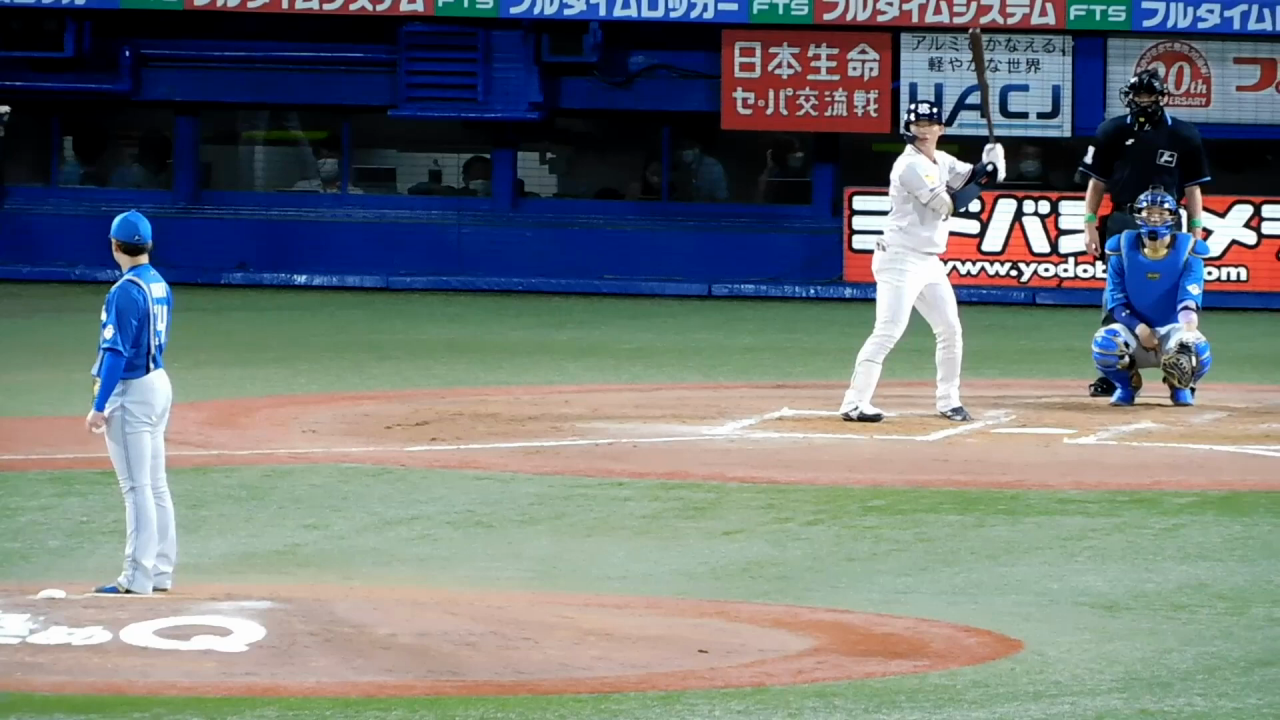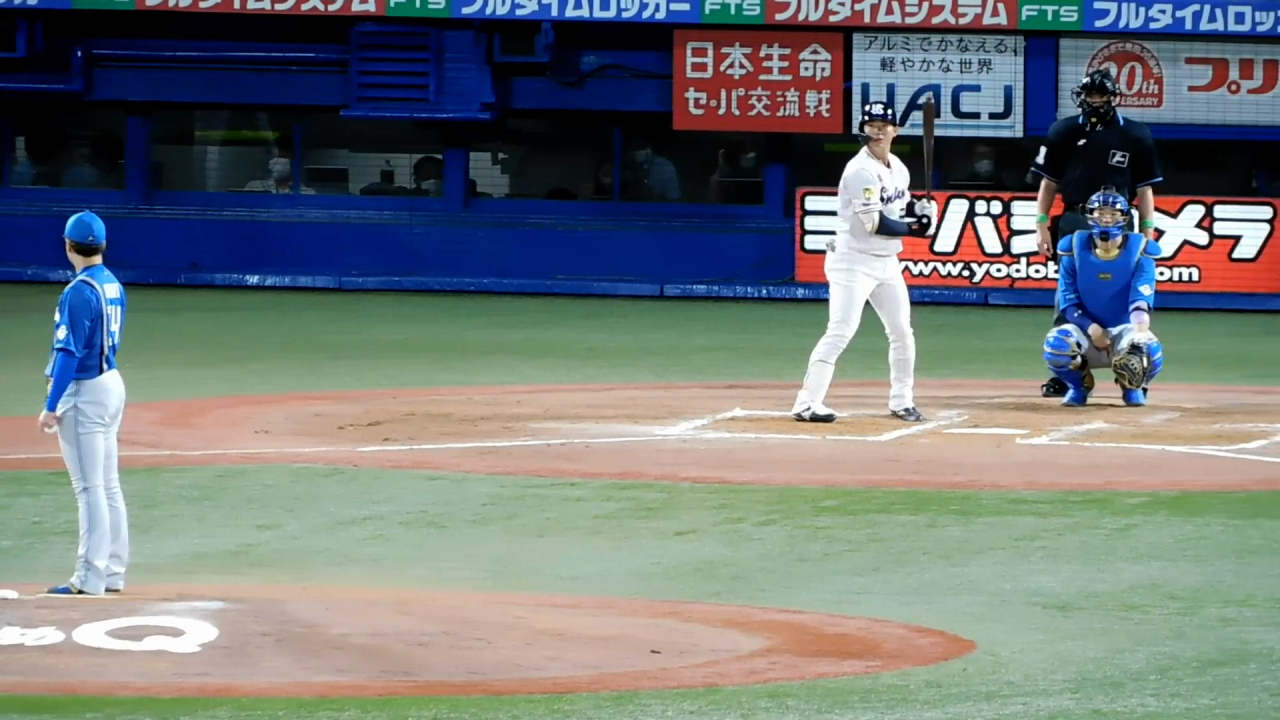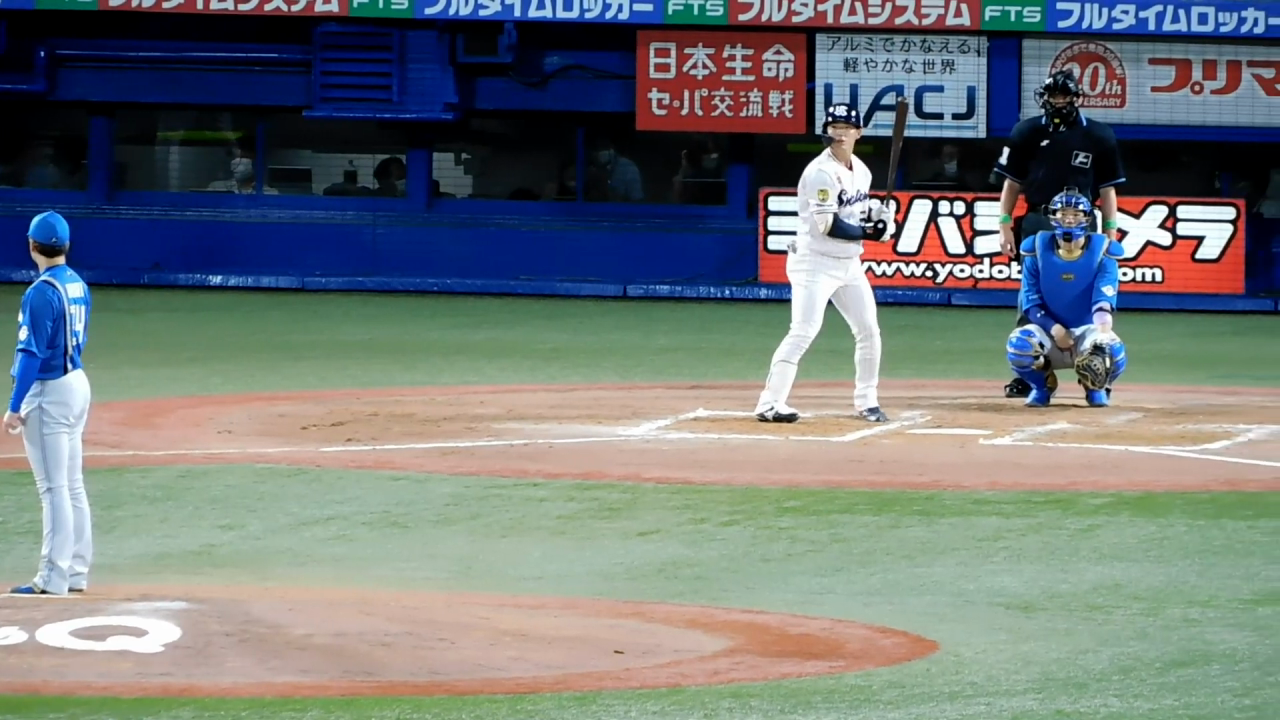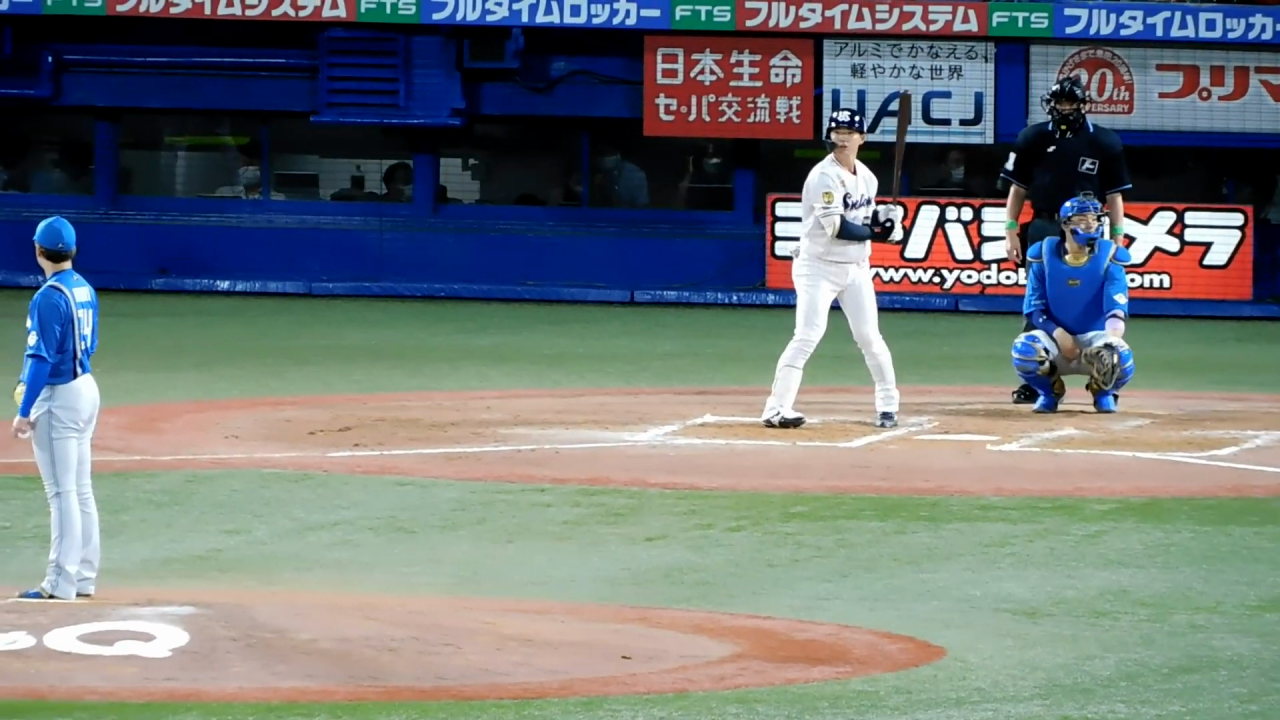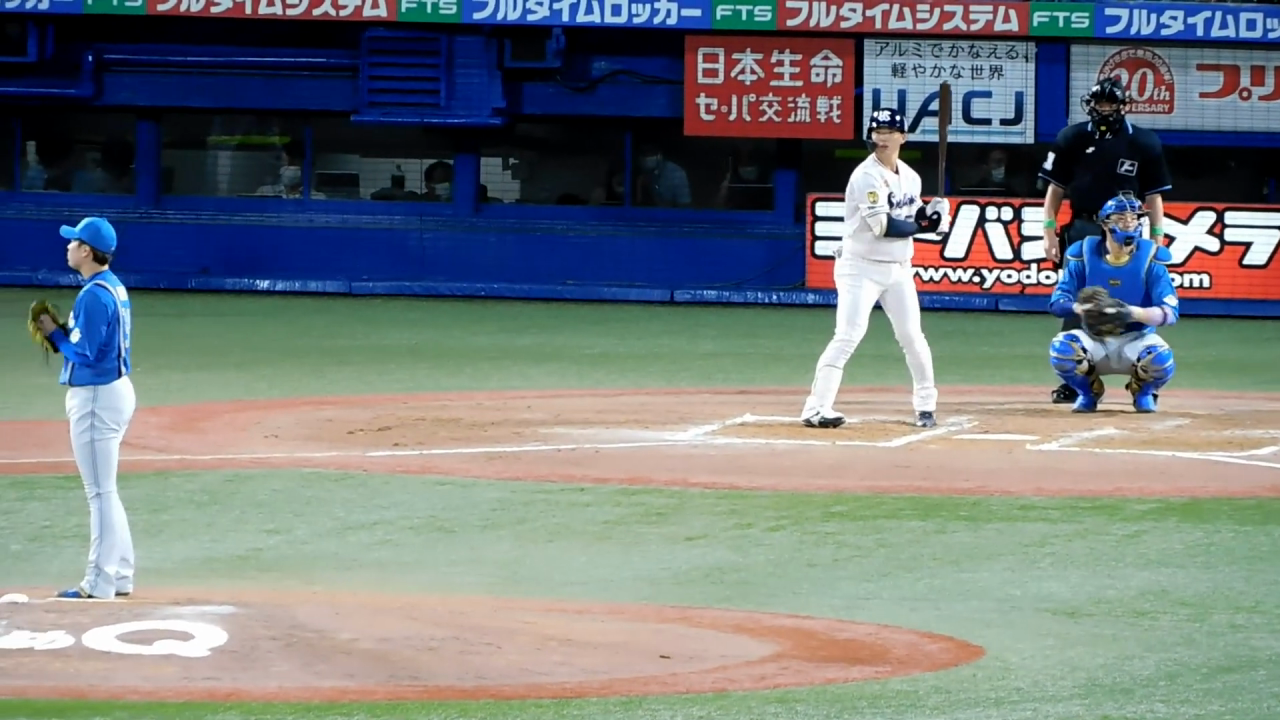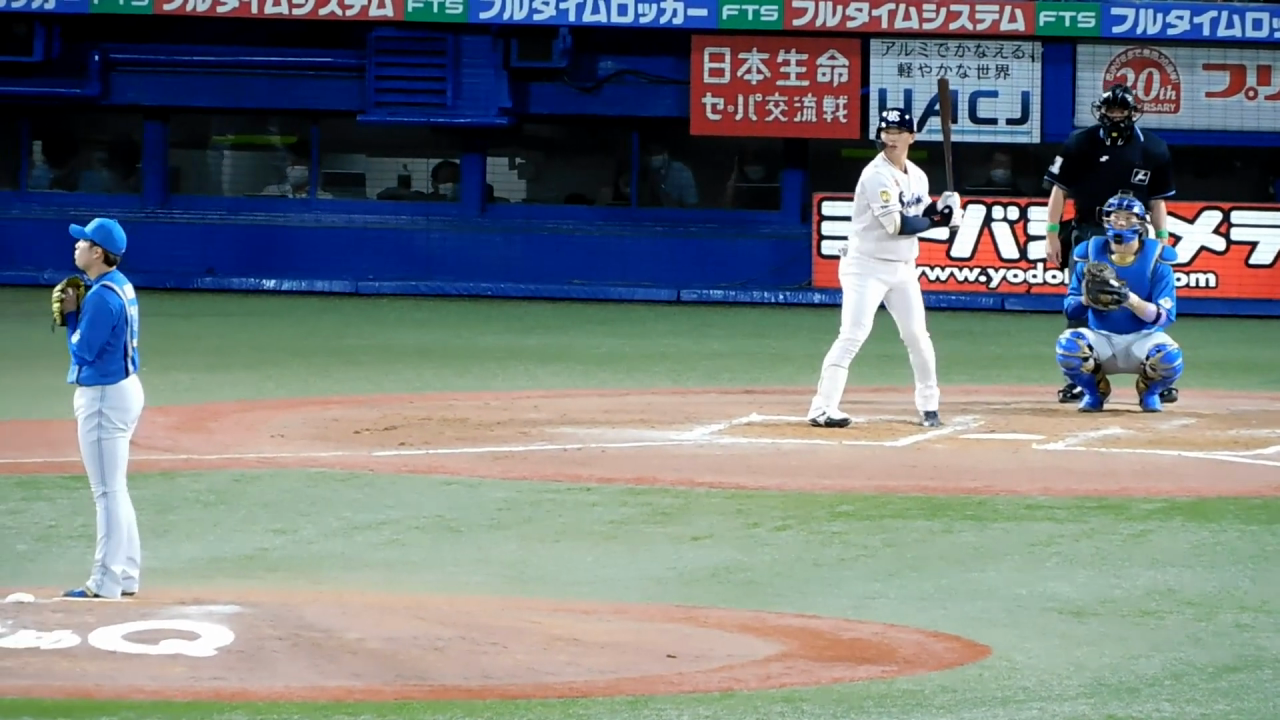
dt=0.4s
person 1, frame 1
left shoulder: (125, 290)
right shoulder: (160, 285)
left elbow: (117, 353)
left wrist: (99, 406)
left hip: (131, 392)
right hip: (157, 383)
left knee: (136, 487)
right knee: (155, 484)
left ankle: (138, 578)
right ankle: (160, 570)
person 1, frame 2
left shoulder: (79, 291)
right shoulder: (113, 285)
left elbow: (69, 353)
left wrist: (51, 406)
left hip: (84, 392)
right hip: (111, 384)
left knee: (89, 488)
right knee: (108, 485)
left ankle: (91, 579)
right ankle: (112, 571)
person 1, frame 3
left shoulder: (41, 292)
right shoulder: (79, 285)
left elbow: (32, 354)
left wrist: (14, 406)
left hip: (49, 393)
right hip: (76, 384)
left knee: (53, 488)
right knee: (72, 485)
left ankle: (54, 578)
right ankle: (75, 571)
person 1, frame 4
left shoulder: (48, 297)
right shoulder: (85, 289)
left elbow: (42, 359)
left wrist: (25, 410)
left hip: (57, 398)
right hip: (84, 389)
left knee: (61, 493)
right knee: (81, 490)
left ankle: (61, 584)
right ankle: (83, 576)
person 1, frame 5
left shoulder: (93, 295)
right shoulder: (112, 287)
left elbow: (82, 353)
left wrist: (53, 333)
right wrist: (60, 331)
left hip: (96, 397)
right hip: (114, 391)
left knee: (100, 492)
right knee: (106, 491)
left ankle: (100, 583)
right ankle: (120, 574)
person 1, frame 6
left shoulder: (101, 296)
right shoulder: (120, 285)
left elbow: (82, 353)
left wrist: (72, 314)
right wrist: (76, 312)
left hip: (104, 396)
right hip: (123, 390)
left knee: (107, 492)
right knee: (115, 490)
left ankle: (106, 583)
right ankle: (126, 574)
person 2, frame 1
left shoulder: (1184, 135)
right shoulder: (1112, 131)
left elbow: (1193, 188)
right elbow: (1097, 182)
left wrist: (1195, 233)
right wrist: (1091, 224)
right hip: (1122, 223)
person 2, frame 2
left shoulder: (1136, 135)
right shoulder: (1064, 131)
left elbow: (1144, 189)
right elbow: (1049, 182)
left wrist: (1147, 233)
right wrist: (1042, 225)
right hip: (1074, 223)
person 2, frame 3
left shoulder: (1099, 135)
right shoulder: (1027, 132)
left elbow: (1107, 190)
right elbow: (1012, 183)
left wrist: (1110, 233)
right wrist: (1006, 225)
right hip: (1037, 224)
person 2, frame 4
left shoulder: (1105, 142)
right shoulder: (1032, 138)
left elbow: (1114, 196)
right elbow: (1018, 188)
left wrist: (1117, 239)
right wrist: (1012, 231)
right hip: (1043, 230)
person 2, frame 5
left shoulder: (1145, 142)
right shoulder: (1071, 138)
left elbow: (1153, 196)
right elbow: (1056, 188)
left wrist: (1157, 239)
right wrist: (1050, 230)
right hip: (1082, 230)
person 2, frame 6
left shoulder: (1154, 149)
right shoulder: (1080, 143)
left elbow: (1157, 201)
right elbow: (1059, 190)
left wrist: (1162, 241)
right wrist: (1053, 235)
right hip: (1088, 234)
person 3, frame 1
left shoulder: (940, 160)
right shoulder: (911, 165)
left elbow: (970, 178)
right elbow: (947, 206)
left wrist: (989, 164)
right wrist: (983, 182)
left hip: (929, 261)
right hip: (901, 260)
left knee: (950, 329)
right knee: (887, 331)
left ankle: (948, 400)
right ankle: (854, 403)
person 3, frame 2
left shoulder: (899, 168)
right shoulder: (860, 170)
left elbow: (900, 206)
right elbow: (874, 223)
left wrist: (918, 209)
right wrist: (914, 228)
left hip: (887, 262)
right hip: (853, 261)
left knee: (902, 330)
right knee: (840, 332)
left ankle: (902, 401)
right ankle: (807, 403)
person 3, frame 3
left shoulder: (862, 171)
right shoulder: (820, 171)
right elbow: (828, 225)
left wrist: (876, 214)
right wrist: (869, 232)
left hip: (849, 263)
right hip: (814, 262)
left knee: (869, 329)
right knee: (804, 332)
left ankle: (866, 400)
right ankle: (769, 404)
person 3, frame 4
left shoulder: (866, 176)
right shoulder: (823, 176)
right elbow: (836, 228)
left wrist: (885, 217)
right wrist: (878, 233)
left hip: (856, 268)
right hip: (818, 267)
left knee: (869, 336)
right knee: (807, 337)
left ankle: (887, 404)
right ankle: (776, 408)
person 3, frame 5
left shoulder: (909, 176)
right shoulder: (865, 176)
left elbow: (913, 215)
right elbow: (883, 226)
left wrist: (932, 213)
right wrist: (926, 226)
left hip: (898, 268)
right hip: (861, 267)
left knee: (912, 336)
right knee: (848, 336)
left ankle: (925, 403)
right ankle: (816, 408)
person 3, frame 6
left shoulder: (917, 175)
right shoulder: (876, 174)
left elbow: (922, 214)
right elbow: (896, 225)
left wrist: (941, 208)
right wrist: (938, 219)
left hip: (902, 267)
right hip: (866, 265)
left knee: (916, 334)
right knee: (853, 335)
left ankle: (928, 403)
right ankle: (822, 408)
person 4, frame 1
left shoulder: (1188, 250)
right shoulder: (1122, 249)
left elbow: (1190, 301)
right elbow: (1116, 301)
left wrist: (1188, 336)
right wrist: (1140, 329)
left hip: (1173, 330)
right hip: (1134, 330)
left knee: (1198, 351)
right knee: (1104, 343)
left ankle: (1180, 385)
right ankle: (1127, 384)
person 4, frame 2
left shoulder: (1139, 251)
right shoulder: (1074, 249)
left elbow: (1141, 301)
right elbow: (1067, 302)
left wrist: (1140, 338)
right wrist: (1092, 329)
left hip: (1125, 330)
right hip: (1085, 330)
left knee: (1150, 351)
right knee: (1055, 344)
left ankle: (1133, 386)
right ankle: (1079, 385)
person 4, frame 3
left shoulder: (1102, 252)
right shoulder: (1037, 250)
left elbow: (1104, 302)
right elbow: (1030, 303)
left wrist: (1102, 338)
right wrist: (1056, 330)
left hip: (1088, 331)
right hip: (1049, 331)
left knee: (1113, 352)
right knee: (1018, 344)
left ankle: (1096, 386)
right ankle: (1042, 385)
person 4, frame 4
left shoulder: (1109, 258)
right shoulder: (1043, 256)
left elbow: (1117, 308)
right elbow: (1033, 307)
left wrist: (1112, 342)
right wrist: (1058, 334)
left hip: (1096, 339)
right hip: (1055, 339)
left knee: (1122, 359)
right knee: (1023, 349)
left ankle: (1103, 391)
right ankle: (1049, 392)
person 4, frame 5
left shoulder: (1150, 259)
right shoulder: (1084, 255)
left elbow: (1170, 312)
right elbow: (1056, 302)
left wrist: (1133, 313)
right wrist: (1078, 307)
left hip: (1136, 339)
right hip: (1094, 340)
left knee: (1161, 359)
right knee: (1060, 348)
left ankle: (1143, 391)
right ankle: (1088, 391)
person 4, frame 6
left shoulder: (1156, 259)
right shoulder: (1091, 254)
left elbow: (1165, 316)
right elbow: (1071, 312)
left wrist: (1130, 299)
right wrist: (1086, 298)
left hip: (1143, 338)
right hip: (1102, 339)
left knee: (1170, 357)
right knee: (1067, 345)
left ankle: (1149, 391)
right ankle: (1095, 391)
